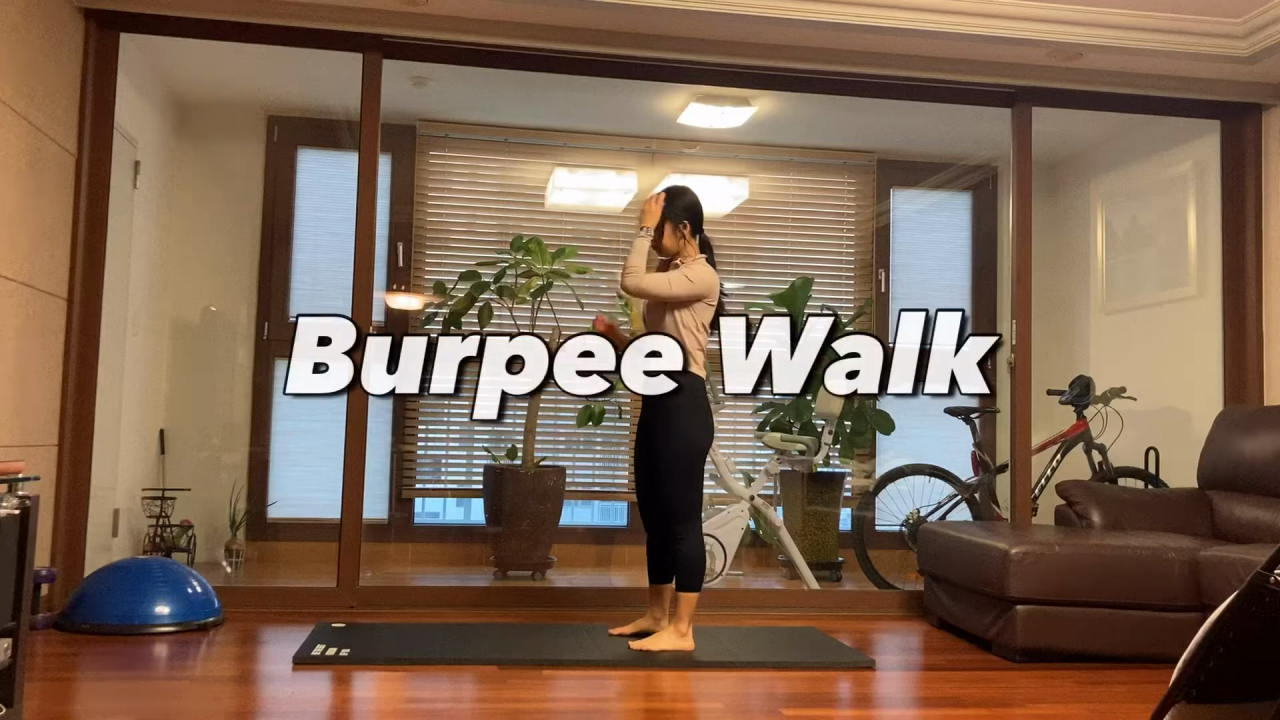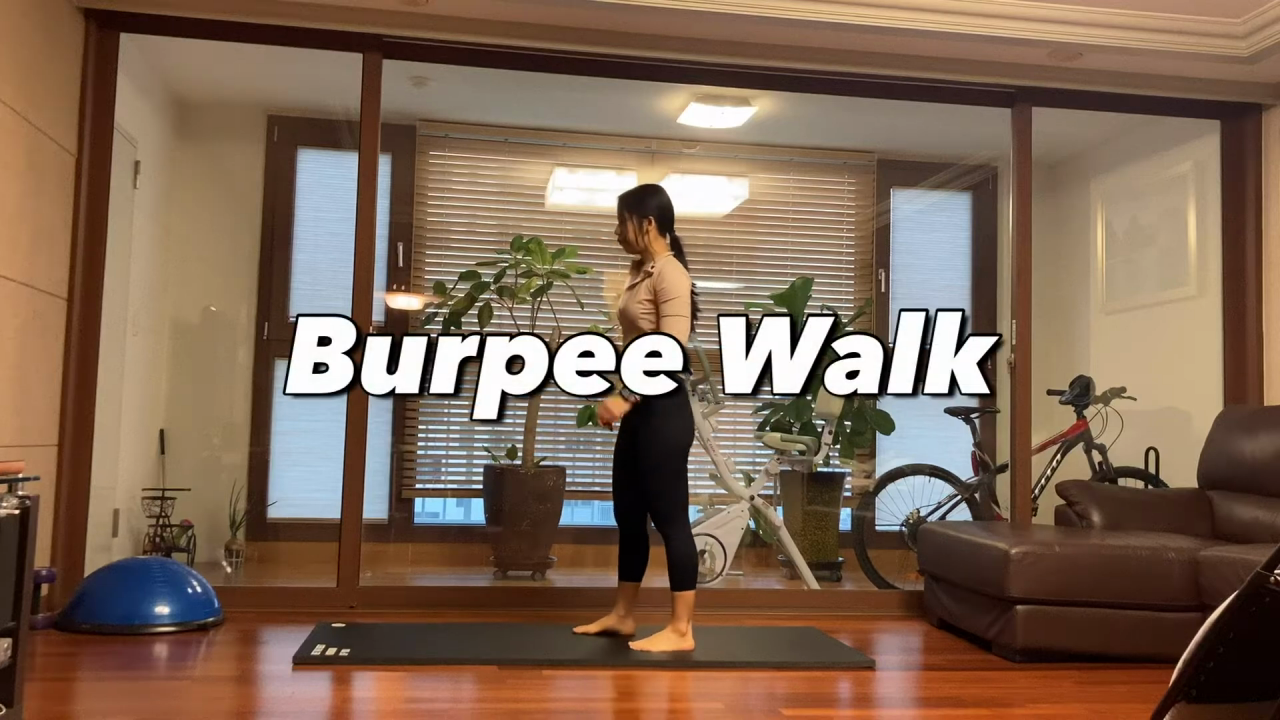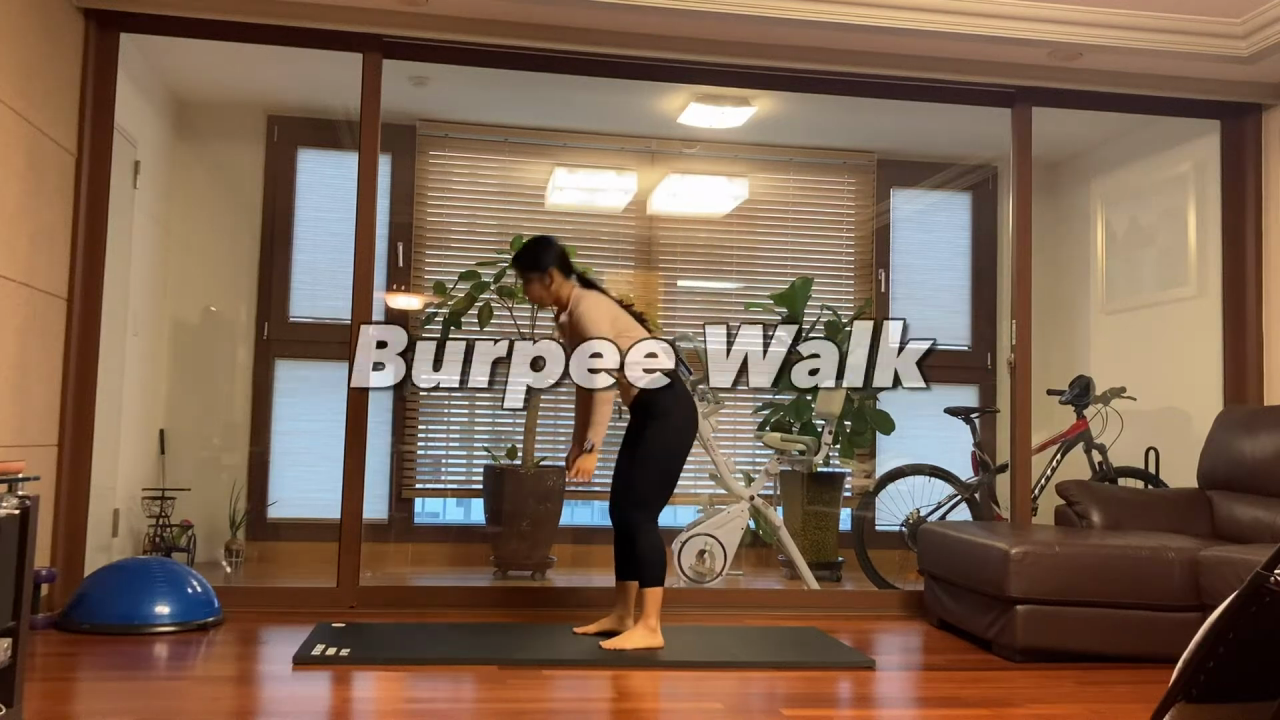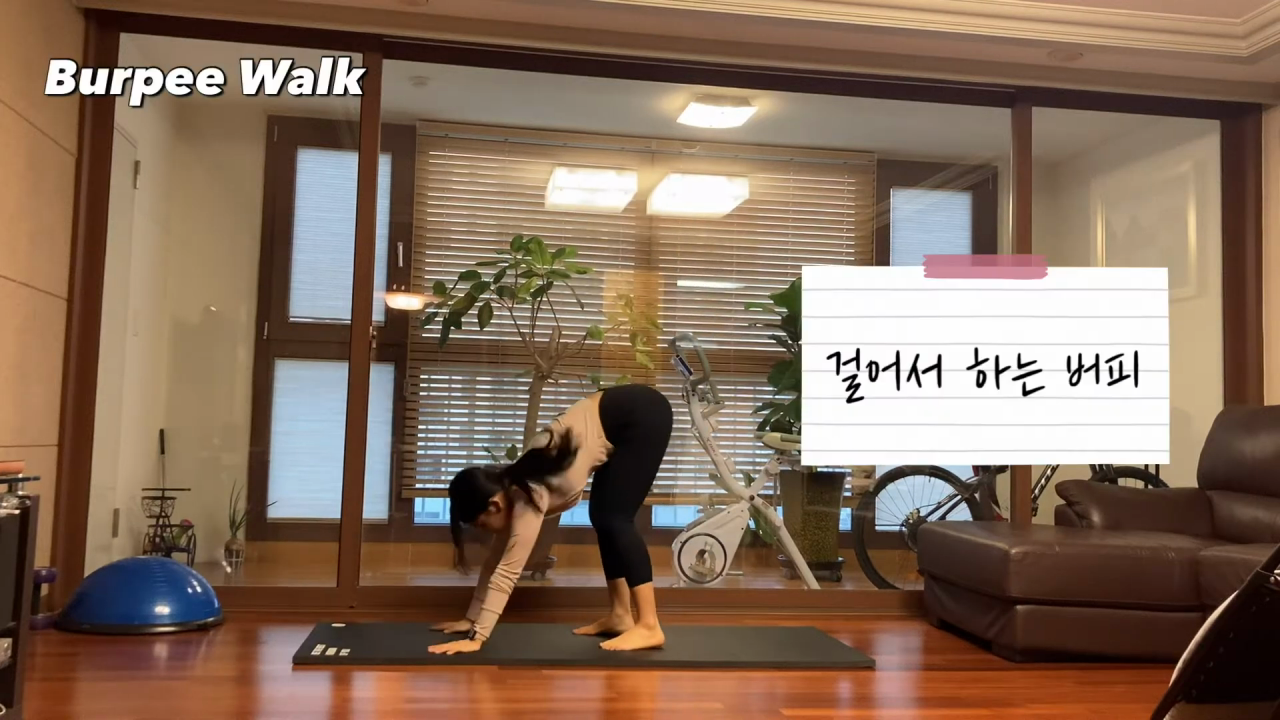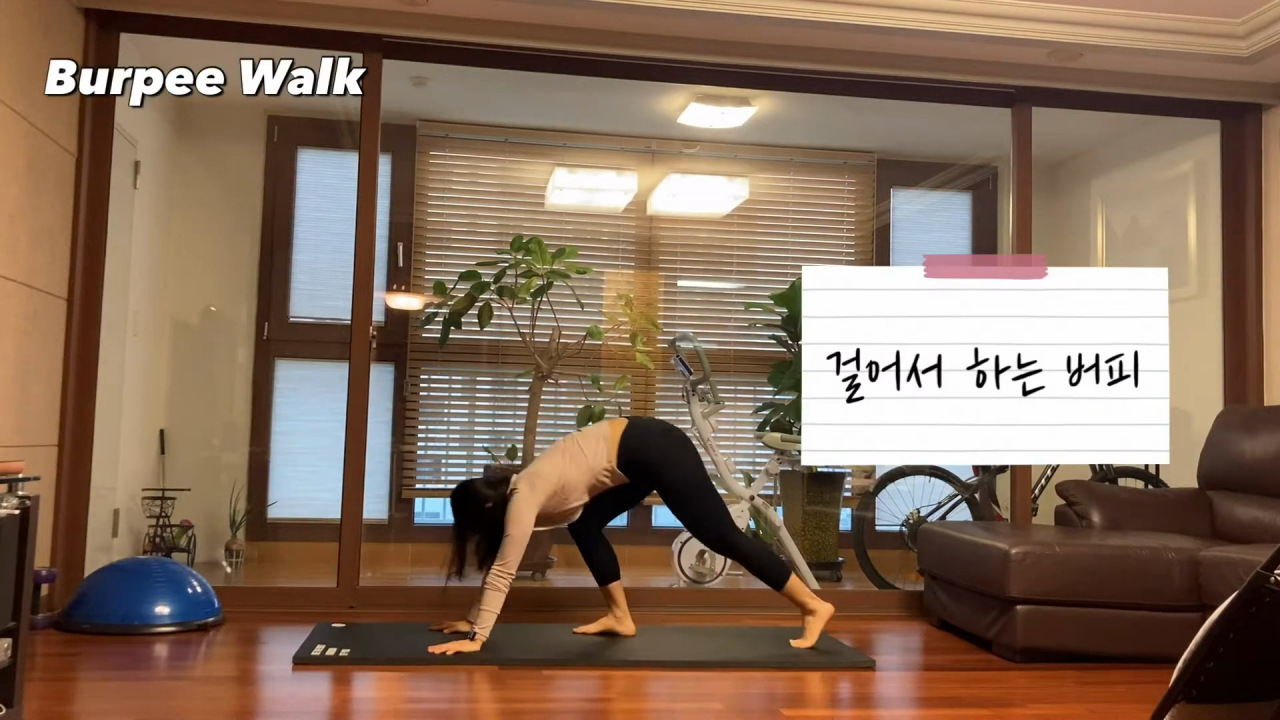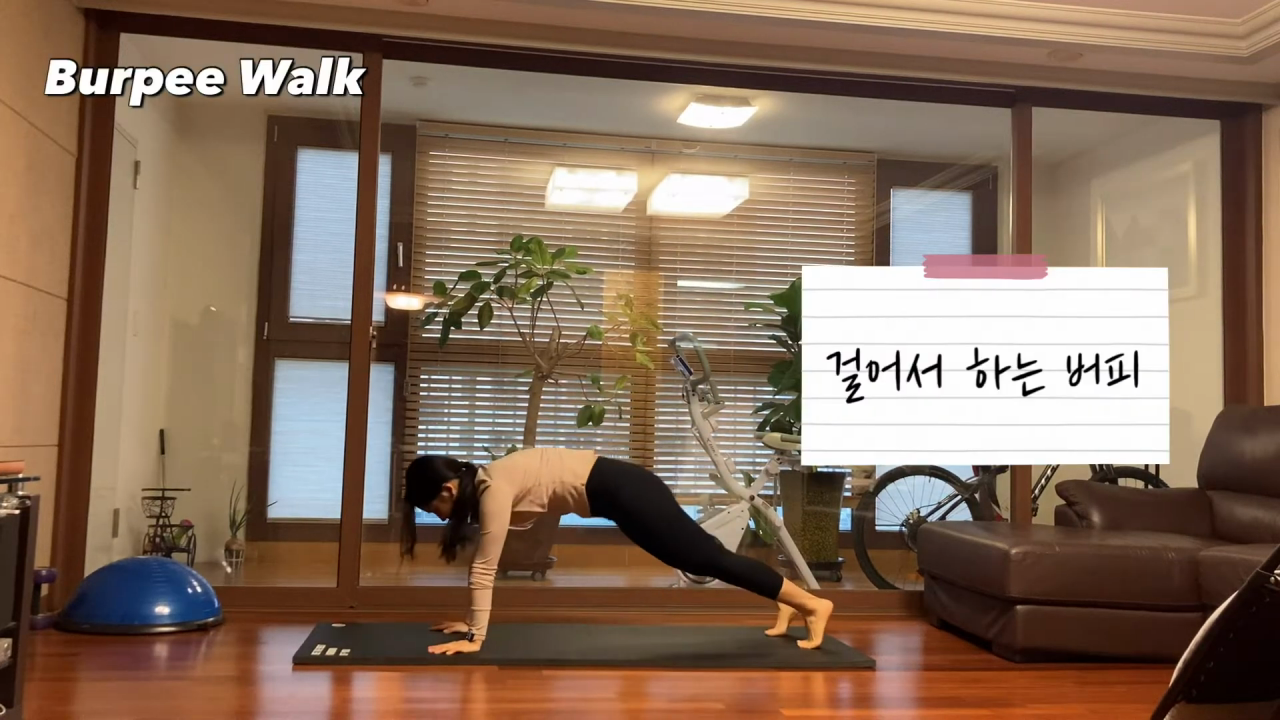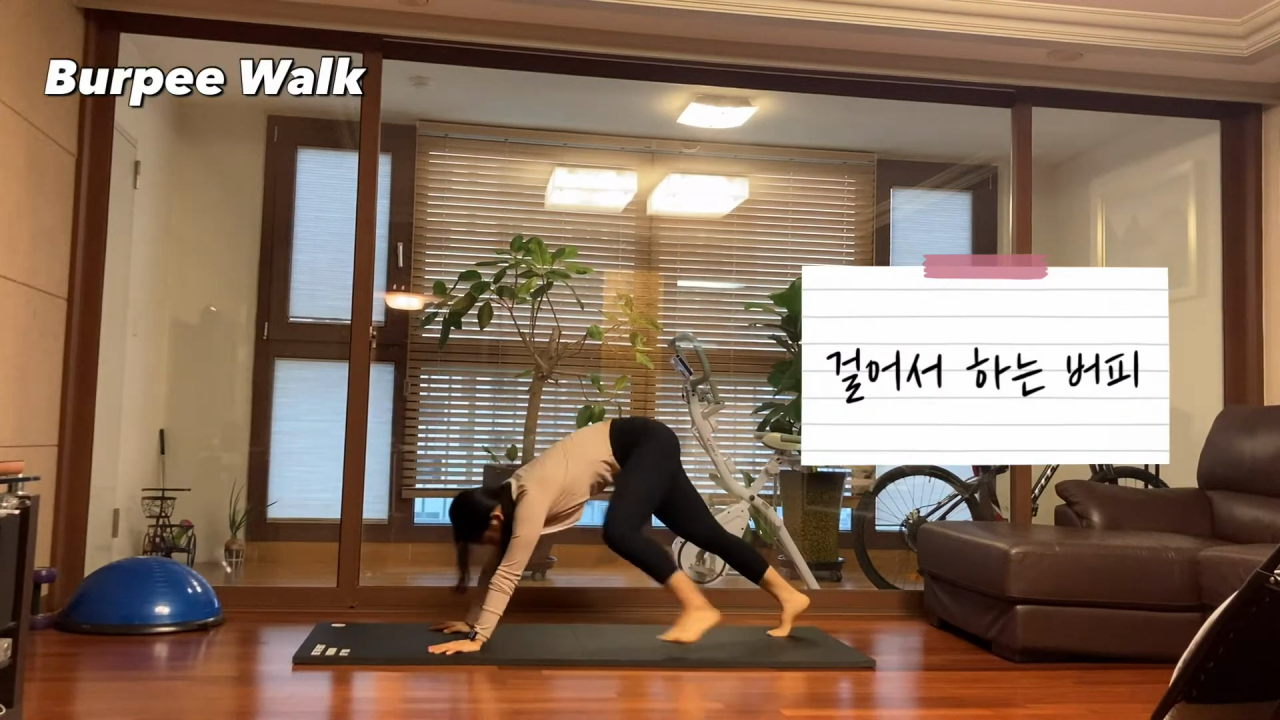
dt=0.7s
person 1, frame 1
left shoulder: (701, 275)
right shoulder: (670, 275)
left elbow: (631, 283)
left wrist: (643, 230)
right wrist: (619, 338)
left hip: (683, 403)
right hip: (656, 402)
left knee: (681, 518)
right knee: (654, 517)
left ankle: (681, 629)
right ankle: (657, 615)
person 1, frame 2
left shoulder: (670, 274)
right shoulder: (640, 273)
left wrist: (626, 398)
right wrist: (620, 398)
left hip: (662, 409)
right hip: (639, 406)
left knee: (669, 518)
right knee: (629, 515)
left ankle: (680, 630)
right ankle: (622, 616)
person 1, frame 3
left shoulder: (588, 308)
right shoulder: (568, 317)
left elbow: (607, 382)
right elbow: (586, 386)
left wrist: (591, 449)
right wrist: (578, 443)
left hip: (668, 410)
right hip: (647, 411)
left knee: (638, 513)
right knee: (622, 511)
left ankle: (649, 627)
right ankle: (623, 615)
person 1, frame 4
left shoulder: (528, 498)
right shoulder: (507, 489)
left elbow: (507, 574)
right elbow: (496, 561)
left wrist: (477, 637)
right wrist: (473, 618)
left hip: (643, 414)
right hip: (620, 414)
left knee: (614, 519)
right knee: (603, 518)
left ankle: (649, 627)
right ankle: (621, 615)
person 1, frame 5
left shoulder: (522, 499)
right shoulder: (511, 495)
left elbow: (503, 572)
right elbow: (500, 567)
left wrist: (476, 637)
right wrist: (474, 621)
left hip: (654, 450)
right hip: (639, 450)
left knee: (723, 537)
right knee: (584, 525)
left ankle: (813, 607)
right ankle: (620, 616)
person 1, frame 6
left shoulder: (493, 488)
right shoulder: (482, 483)
left elbow: (485, 567)
right elbow: (484, 564)
left wrist: (475, 637)
right wrist: (472, 621)
left hip: (621, 490)
right hip: (615, 489)
left knee: (709, 558)
right knee: (701, 560)
left ankle: (811, 605)
right ankle: (786, 602)
person 1, frame 7
left shoulder: (531, 501)
right shoulder: (508, 497)
left elbow: (508, 573)
right elbow: (498, 567)
left wrist: (477, 637)
right wrist: (471, 620)
left hip: (648, 442)
right hip: (639, 445)
left knee: (618, 530)
right knee: (706, 533)
left ankle: (697, 607)
right ankle: (787, 596)
